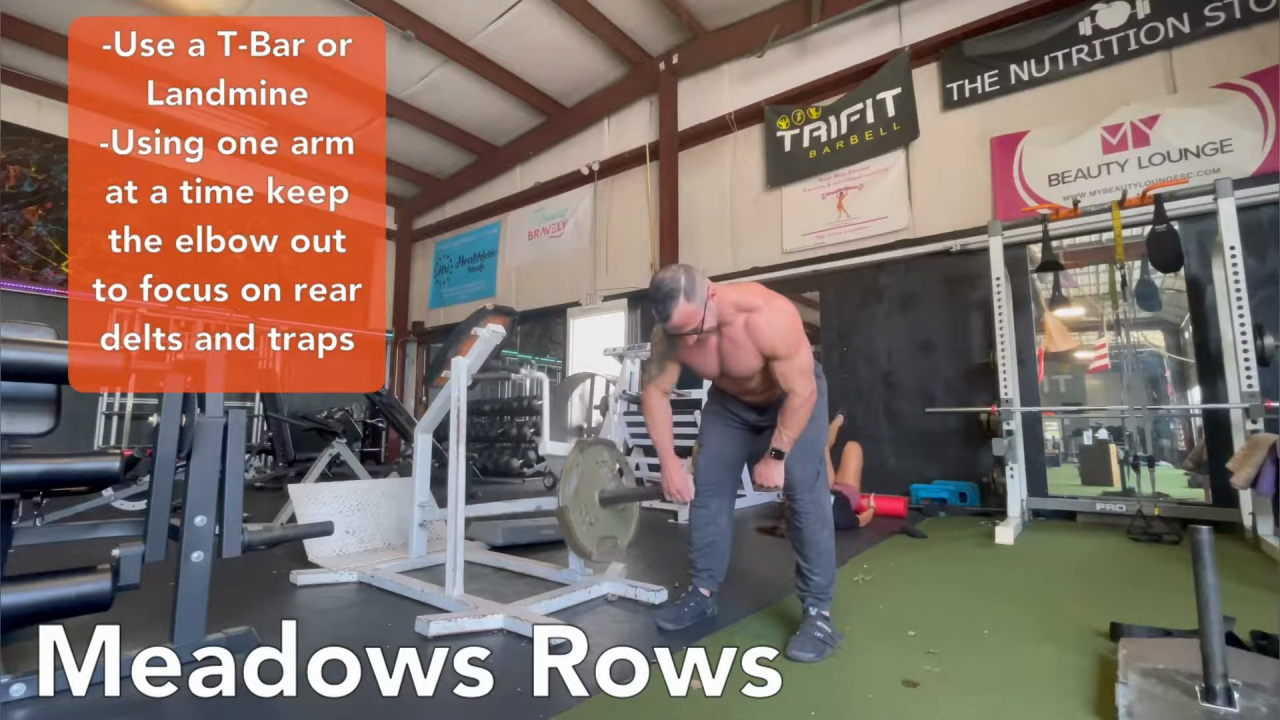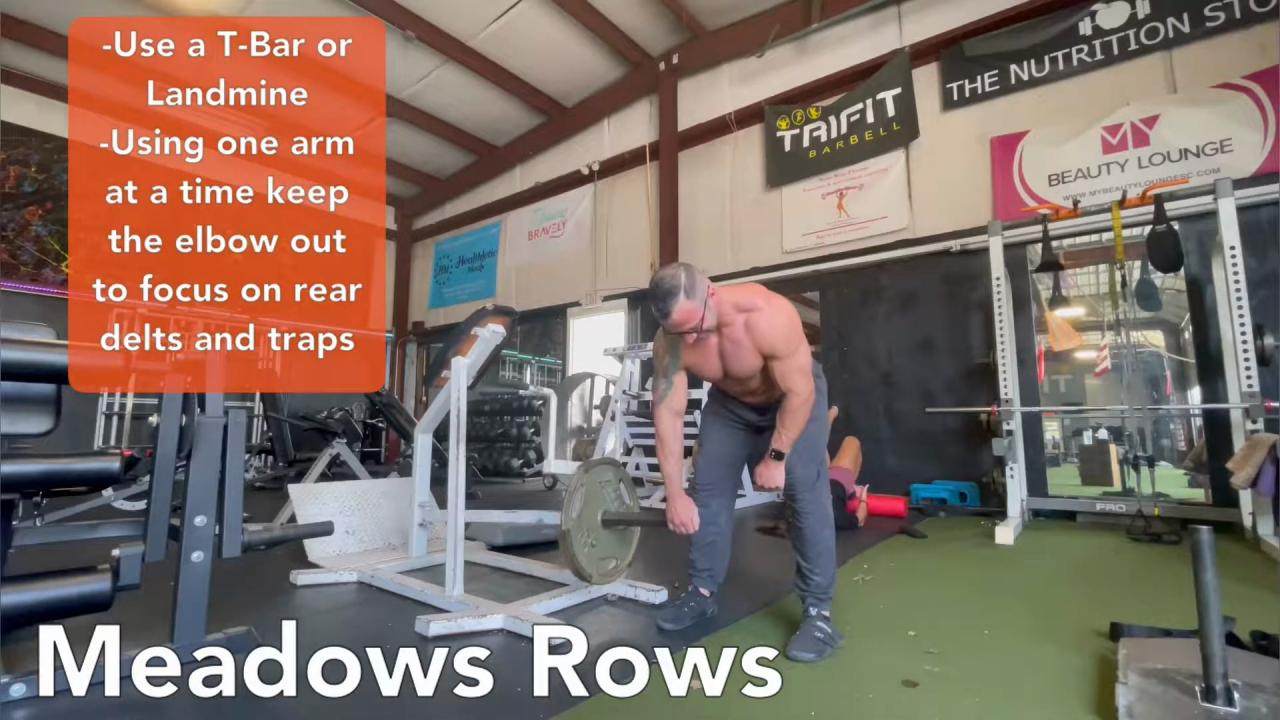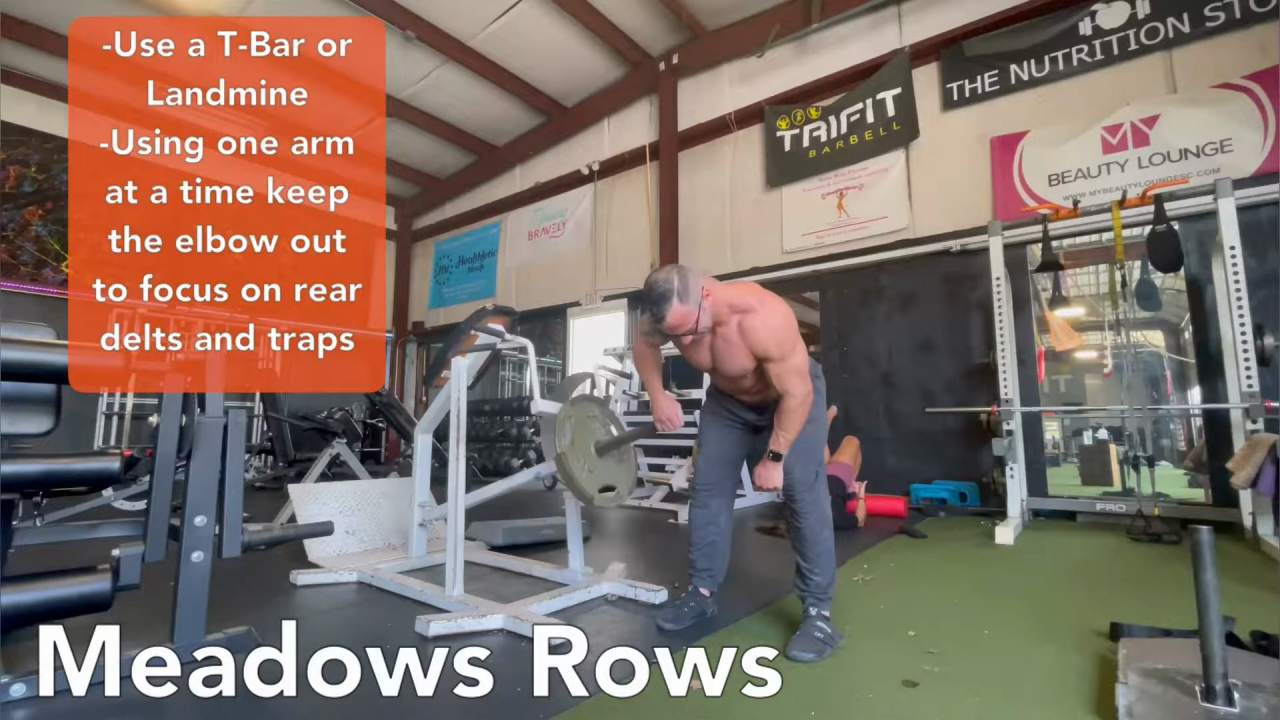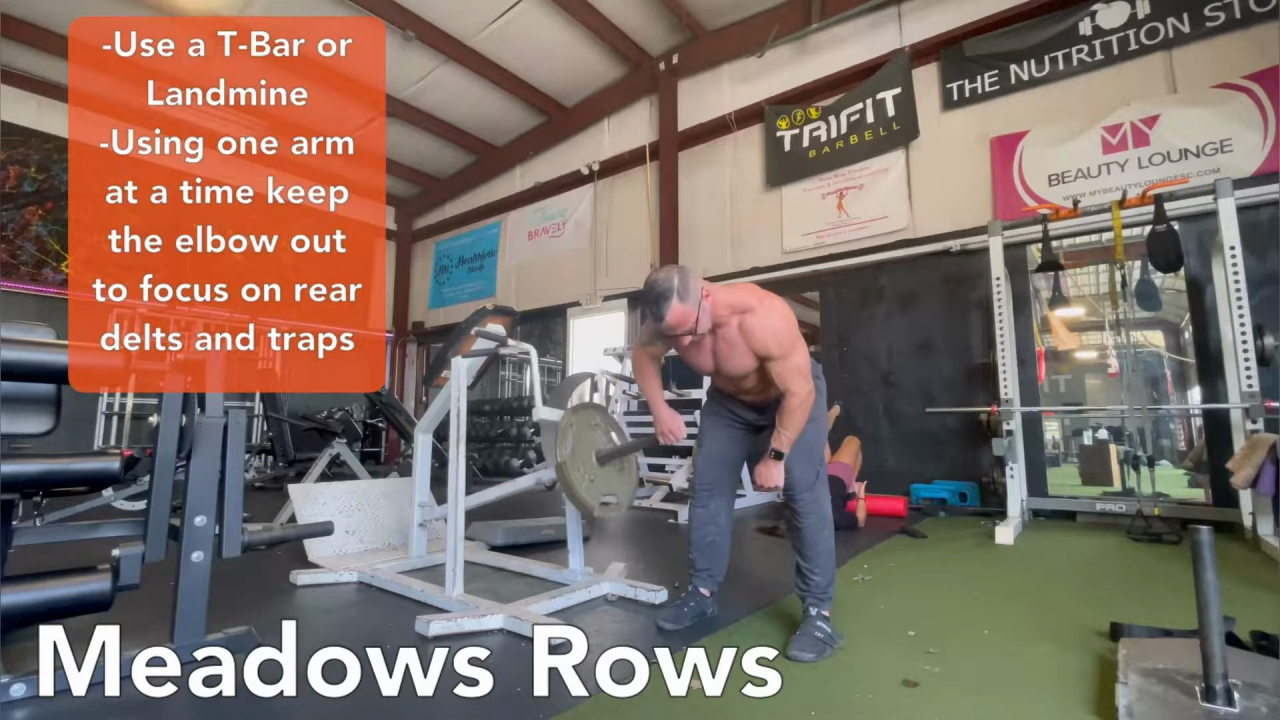
dt=0.4s
person 1, frame 1
left shoulder: (768, 316)
right shoulder: (671, 332)
left elbow: (801, 392)
right elbow: (654, 391)
left wrist: (776, 455)
right wrist: (668, 462)
left hip: (794, 397)
right hip: (729, 401)
left knee: (805, 493)
right knee: (707, 490)
left ankle: (818, 612)
right ankle: (702, 592)
person 1, frame 2
left shoulder: (768, 316)
right shoulder: (671, 340)
left elbow: (800, 392)
right elbow: (668, 413)
left wrist: (776, 457)
right wrist: (675, 494)
left hip: (795, 396)
right hip: (728, 402)
left knee: (806, 493)
right knee: (707, 490)
left ankle: (818, 611)
right ankle: (702, 592)
person 1, frame 3
left shoulder: (763, 316)
right shoulder: (673, 317)
left elbow: (796, 393)
right elbow: (642, 340)
left wrist: (775, 457)
right wrist: (658, 394)
left hip: (792, 395)
right hip: (727, 399)
left knee: (804, 492)
right knee: (708, 489)
left ankle: (818, 612)
right ankle: (702, 593)
person 1, frame 4
left shoulder: (764, 317)
right shoulder: (671, 319)
left elbow: (799, 392)
right elbow: (642, 354)
left wrist: (776, 456)
right wrist: (659, 409)
left hip: (794, 396)
right hip: (728, 400)
left knee: (804, 493)
right knee: (707, 489)
left ankle: (818, 612)
right ankle: (702, 592)
